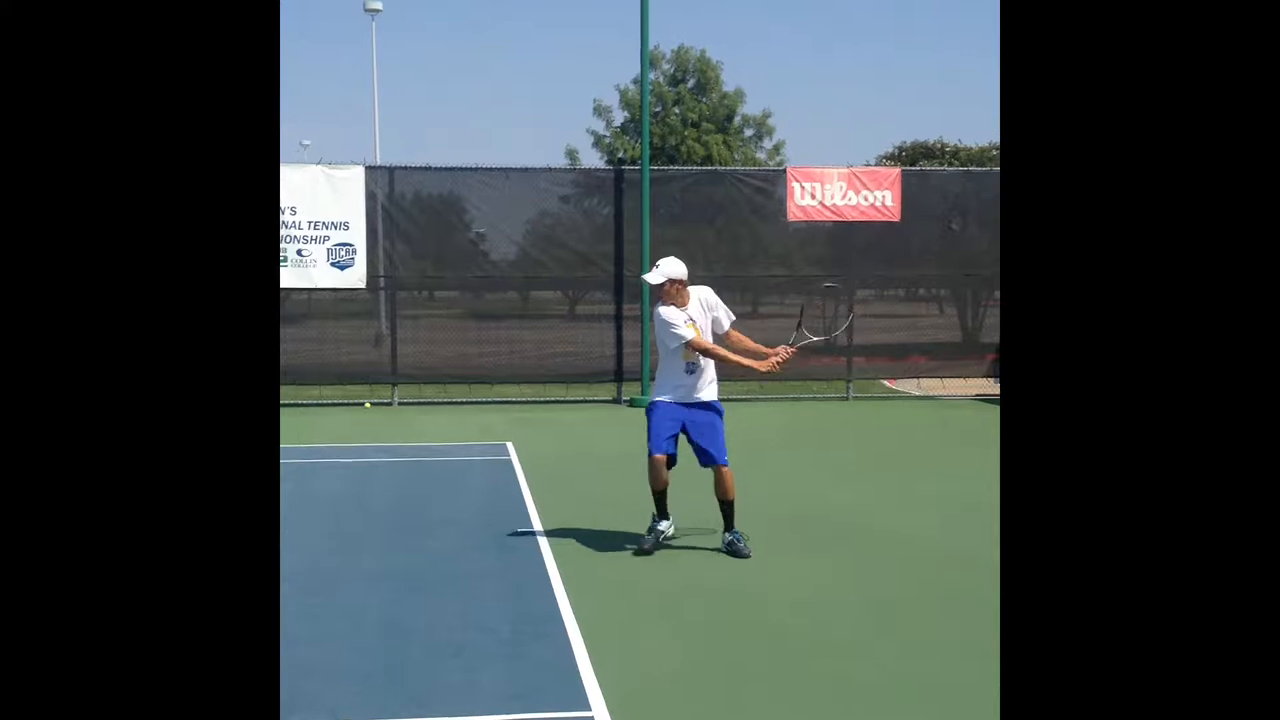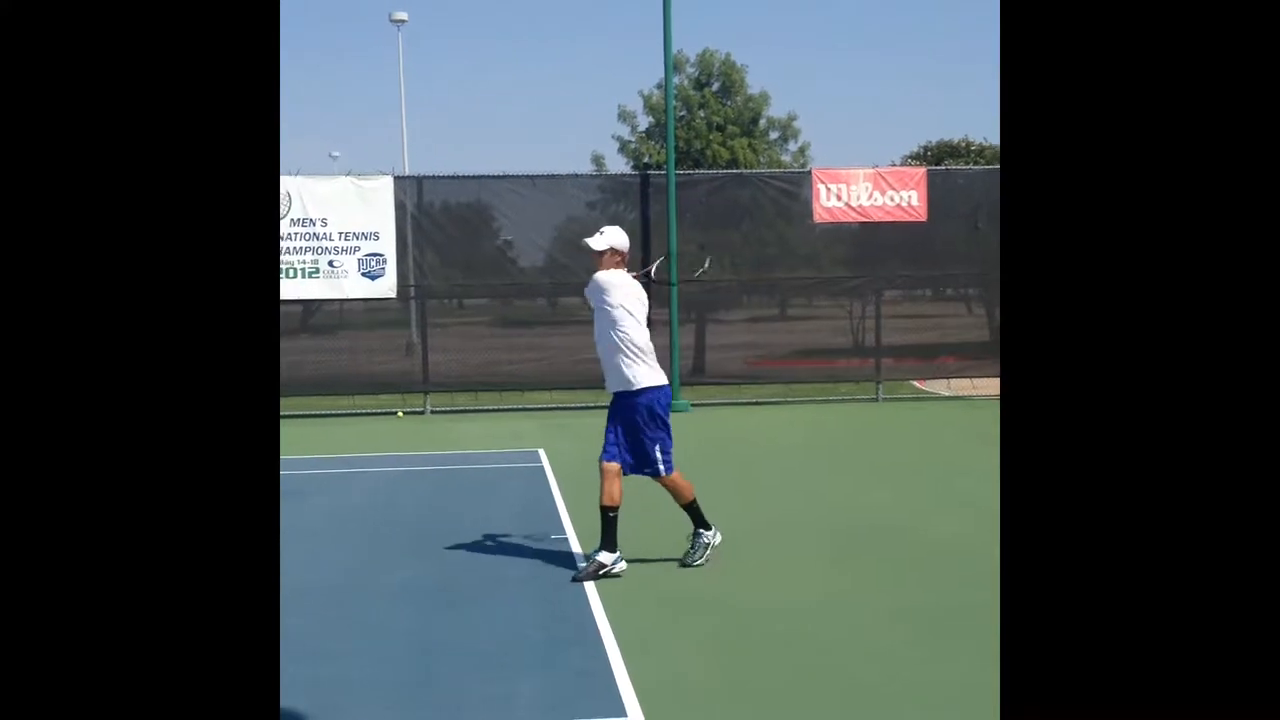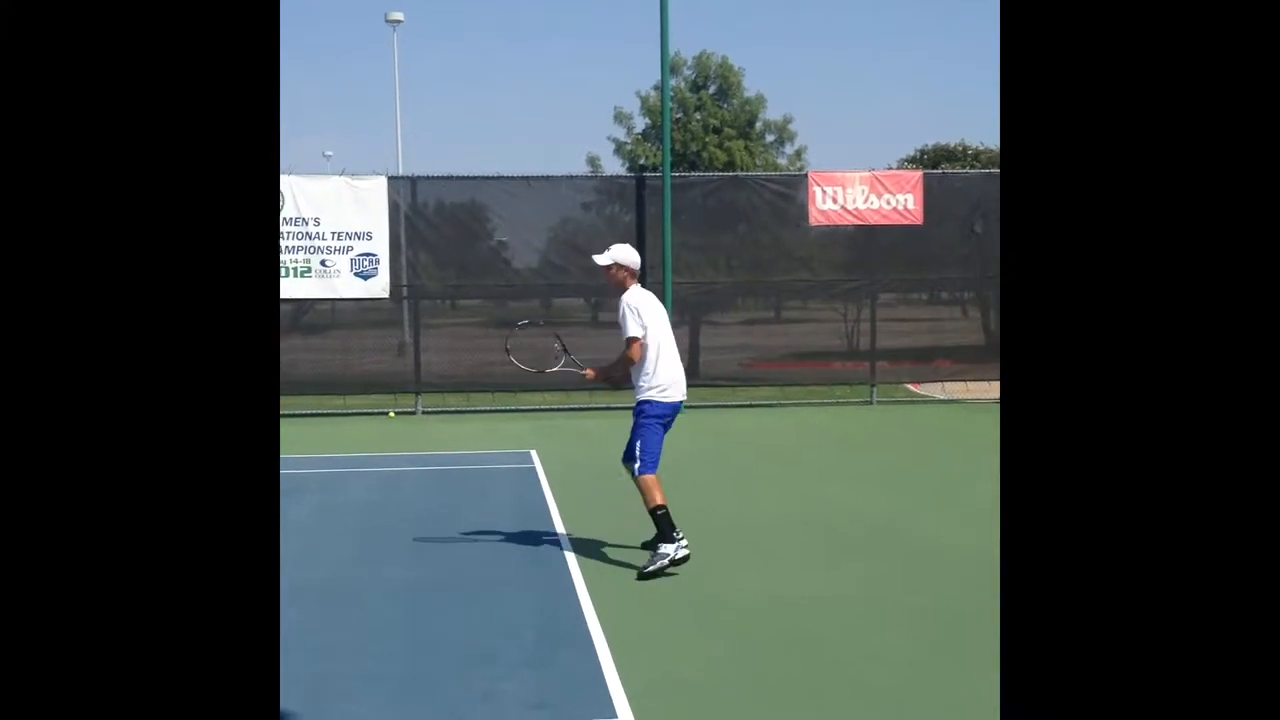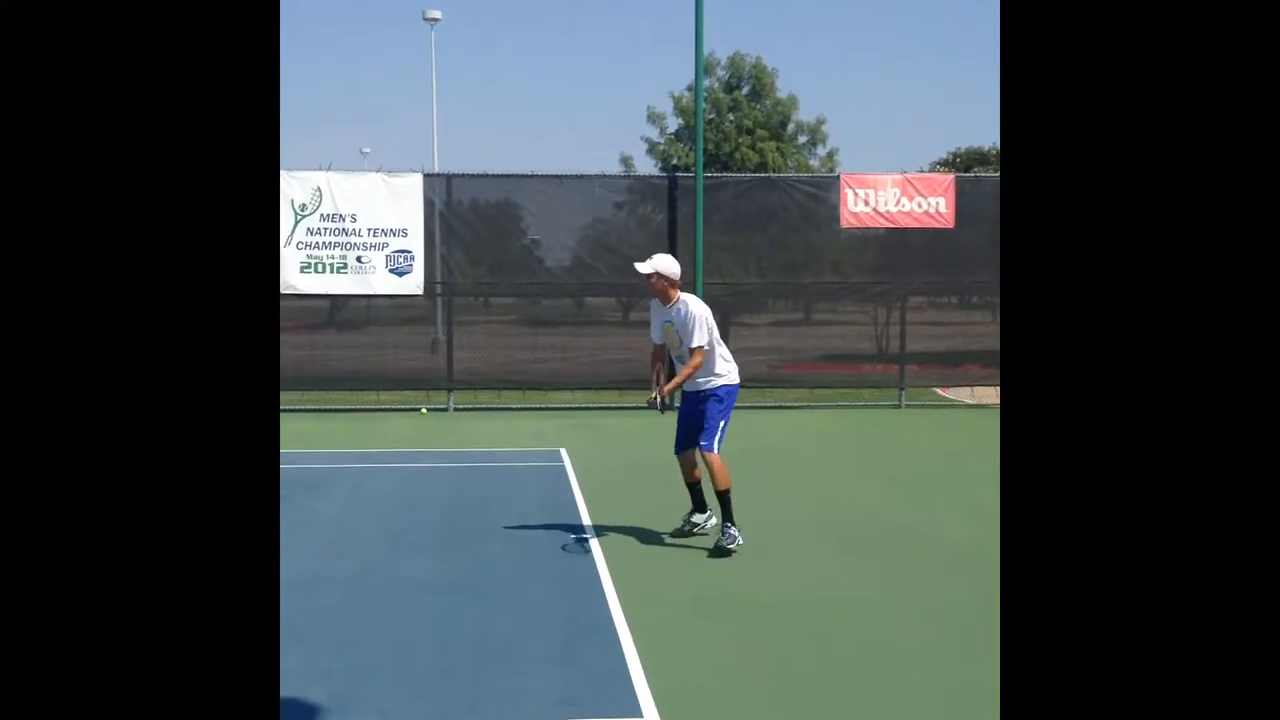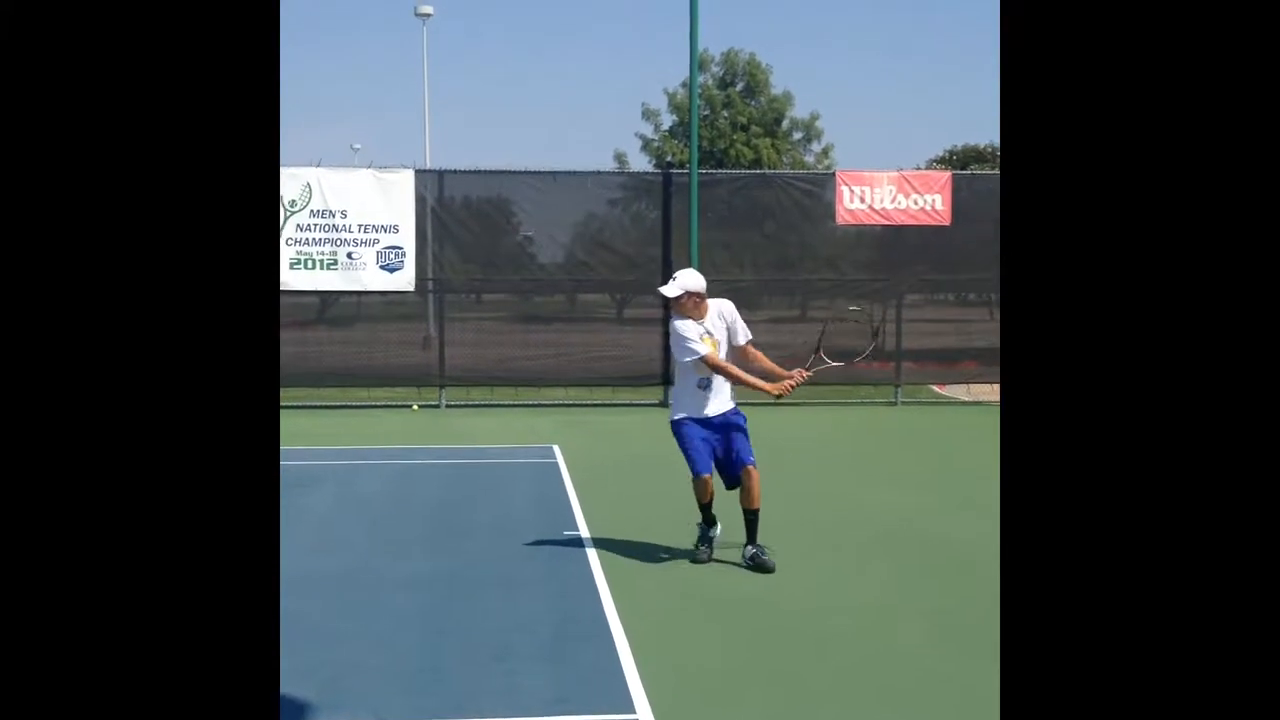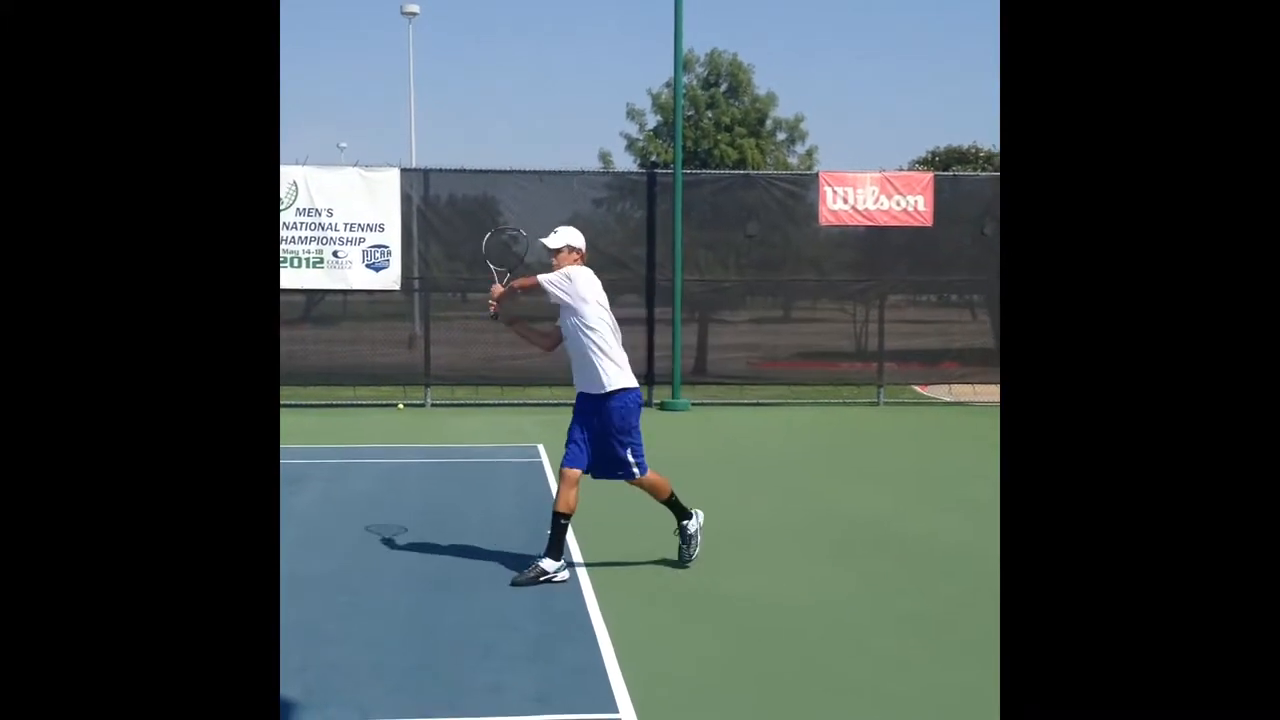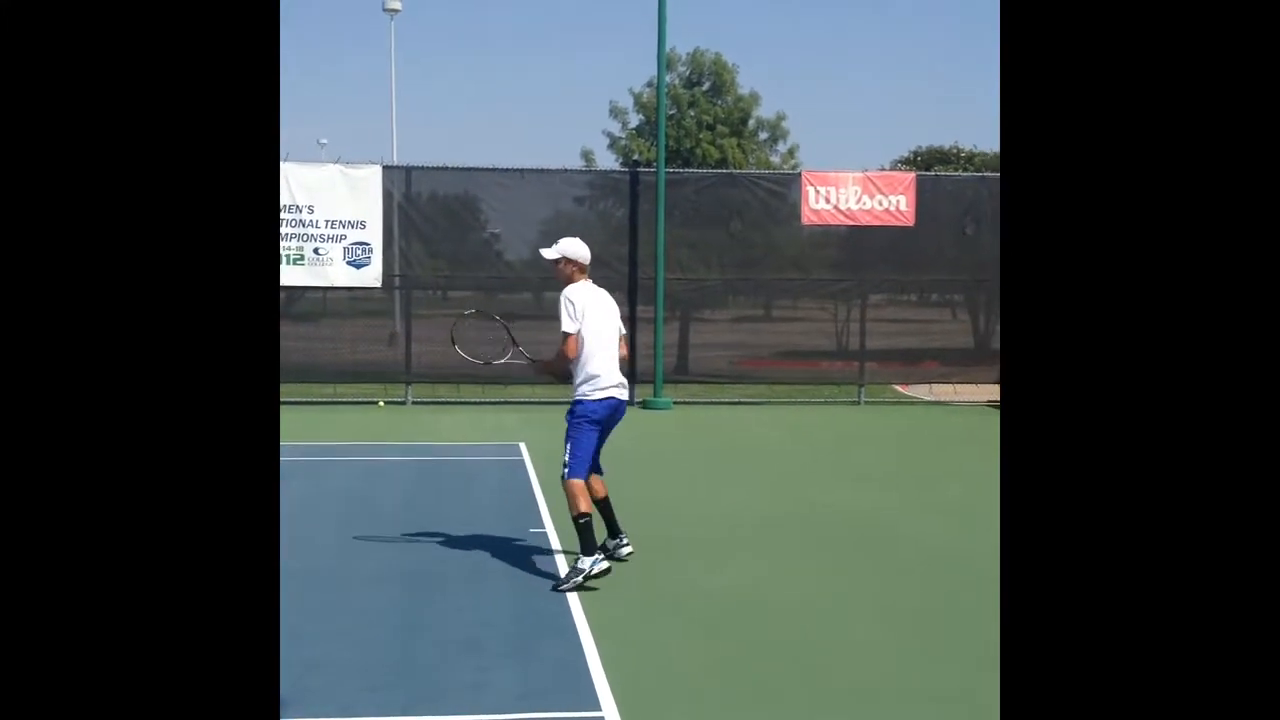
dt=0.7s
person 1, frame 1
left shoulder: (705, 296)
right shoulder: (664, 313)
left elbow: (729, 335)
right elbow: (706, 349)
left wrist: (768, 352)
right wrist: (754, 365)
left hip: (704, 400)
right hip: (668, 400)
left knee: (721, 465)
right knee: (658, 458)
left ankle: (730, 532)
right ankle: (661, 521)
person 1, frame 2
left shoulder: (602, 281)
right shoulder: (632, 285)
left elbow: (592, 298)
left hip: (645, 391)
right hip: (628, 391)
left knee: (662, 471)
right knee: (610, 467)
left ankle: (705, 531)
right ankle: (609, 553)
person 1, frame 3
left shoulder: (630, 300)
right shoulder: (649, 299)
left elbow: (633, 354)
left wrist: (603, 373)
right wrist: (620, 374)
left hip: (655, 397)
right hip: (670, 393)
left knee: (643, 470)
right knee: (636, 463)
left ankle: (671, 544)
right ankle: (668, 532)
person 1, frame 4
left shoulder: (694, 308)
right shoulder: (656, 306)
left elbow: (696, 359)
right elbow: (658, 351)
left wrist: (668, 388)
right wrist: (658, 386)
left hip: (720, 384)
right hip: (688, 389)
left knee: (710, 451)
right knee: (683, 451)
left ankle: (729, 527)
right ankle: (701, 514)
person 1, frame 5
left shoulder: (724, 309)
right shoulder: (680, 326)
left elbow: (747, 352)
right elbow: (719, 366)
left wrist: (783, 375)
right wrist: (767, 387)
left hip: (725, 411)
right hip: (689, 417)
left knee: (749, 470)
right knee: (703, 476)
left ankle: (752, 546)
right ankle: (708, 526)
person 1, frame 6
left shoulder: (578, 276)
right shoulder: (572, 288)
left elbow: (527, 284)
right elbow: (550, 342)
left wrist: (503, 292)
right wrist: (509, 319)
left hip: (617, 393)
right hip: (590, 394)
left knee: (635, 473)
right knee: (569, 473)
left ankle: (687, 519)
right ankle: (554, 561)
person 1, frame 7
left shoulder: (571, 295)
right shoulder: (606, 298)
left elbow: (569, 352)
right elbow: (623, 351)
left wrist: (546, 366)
left hip: (591, 398)
right hip: (617, 395)
left knee: (573, 477)
right knee: (587, 467)
left ankle: (590, 557)
right ankle: (616, 538)
